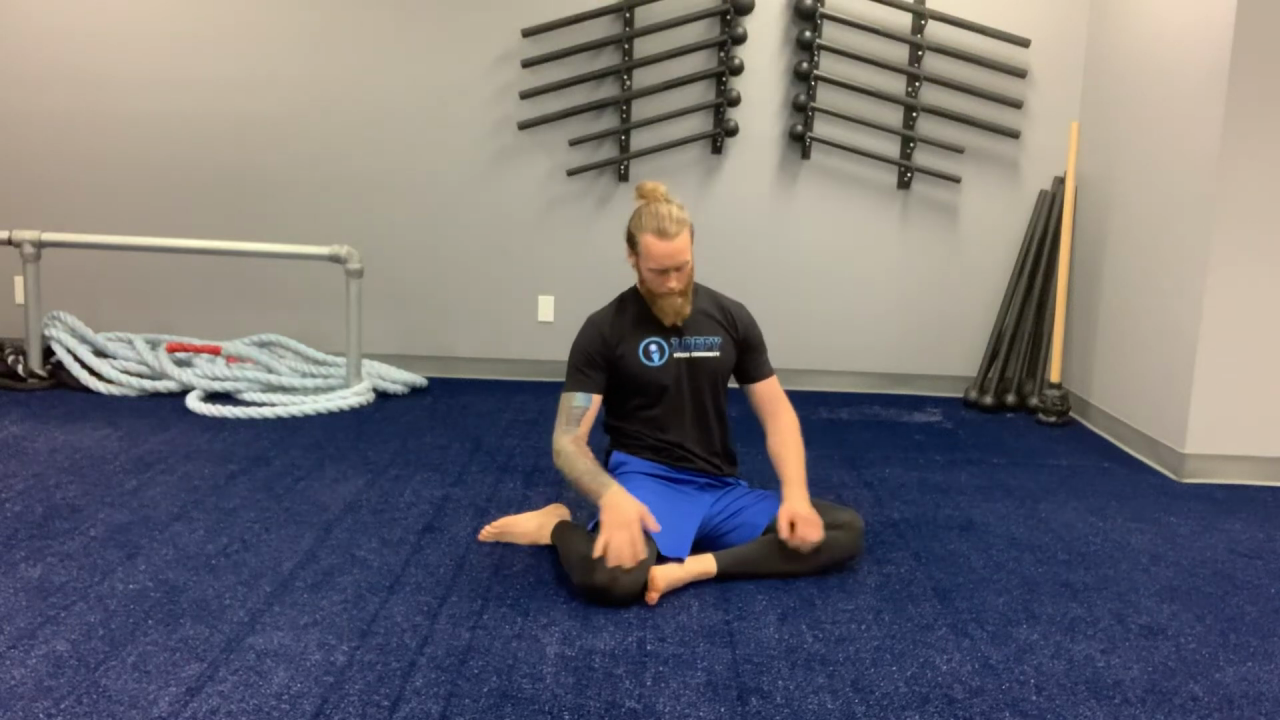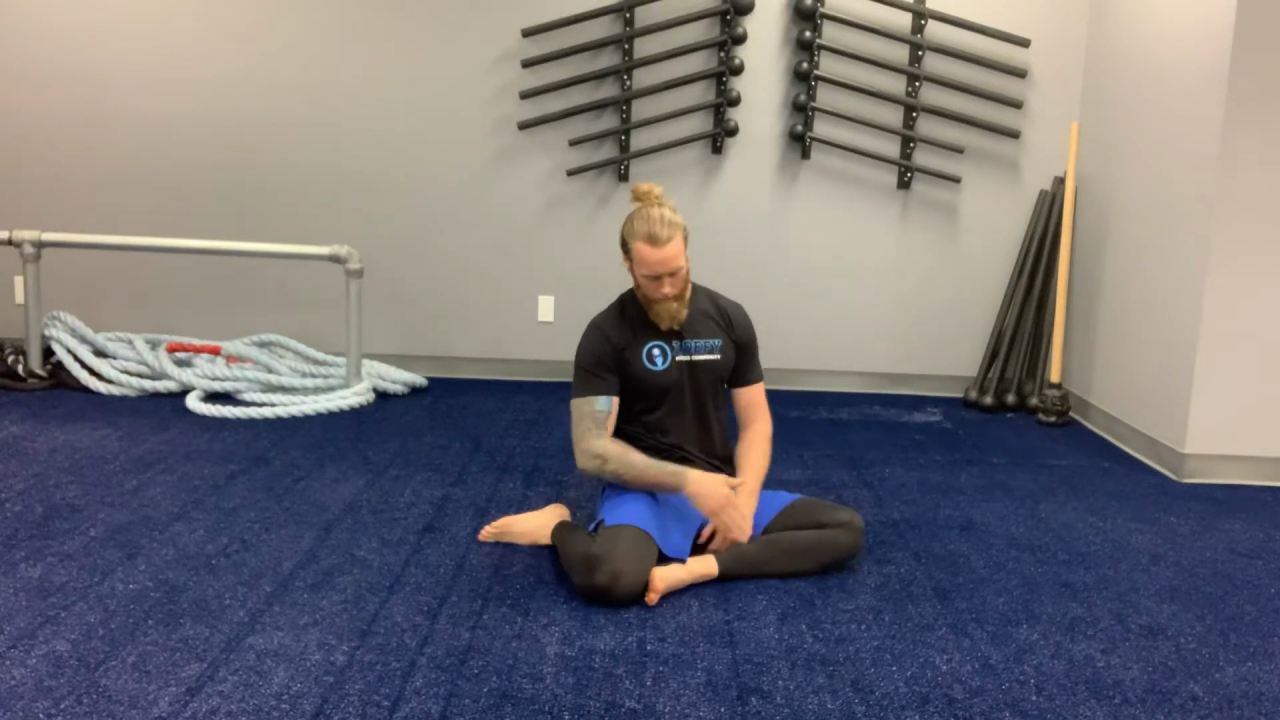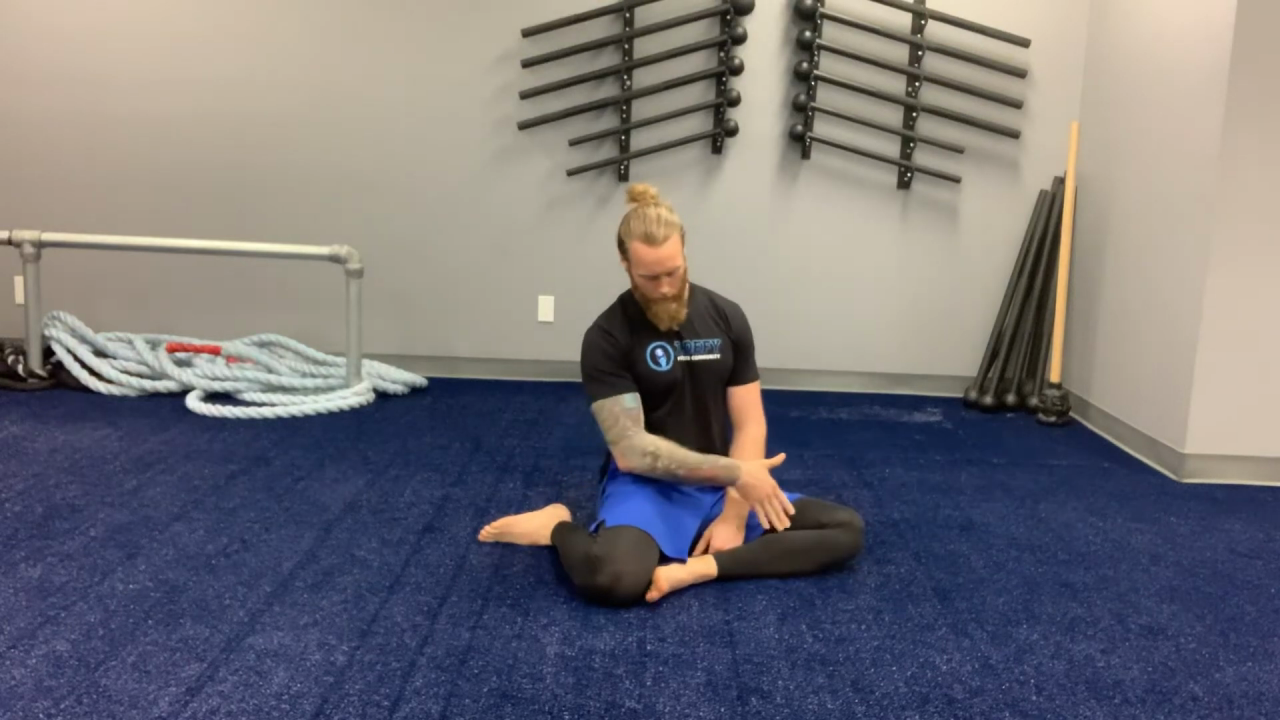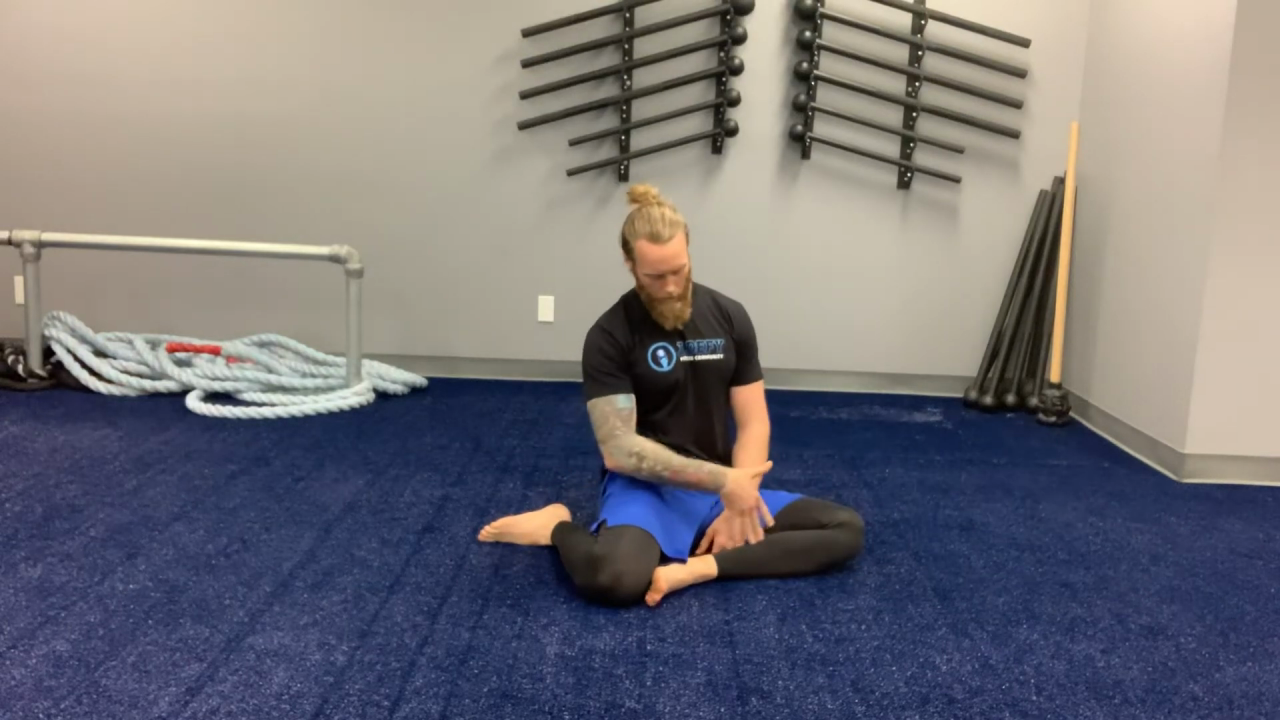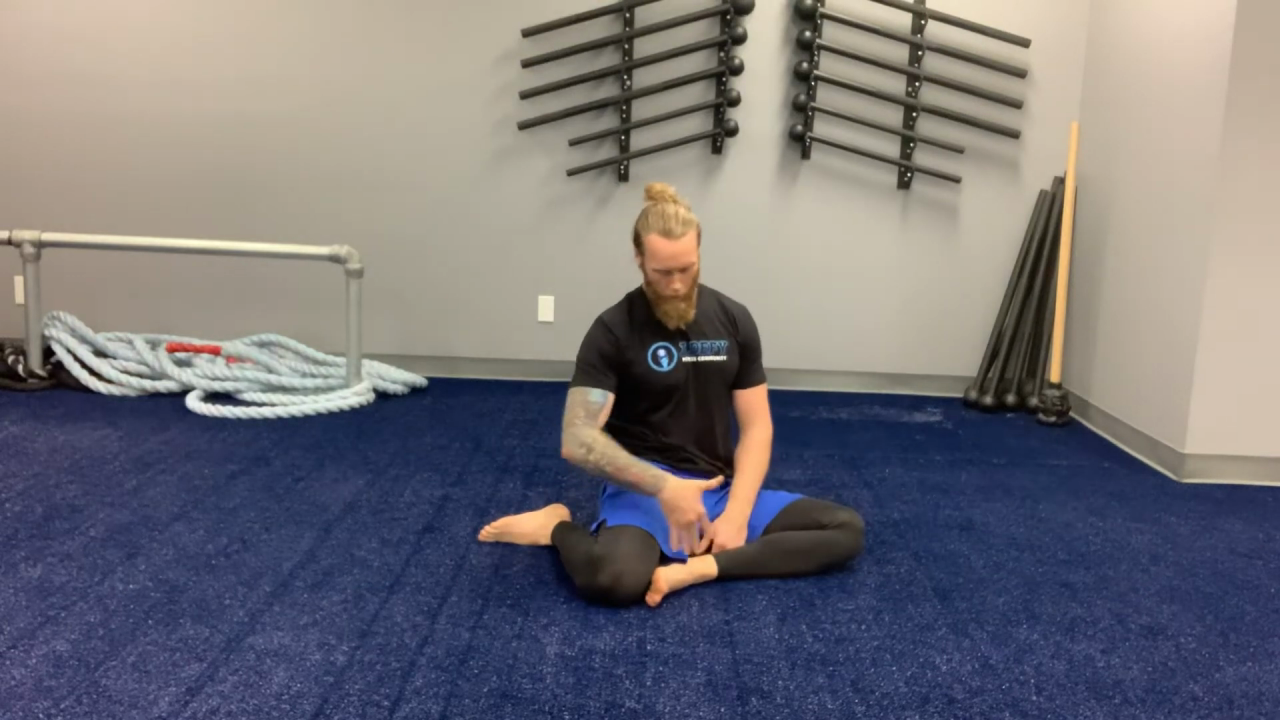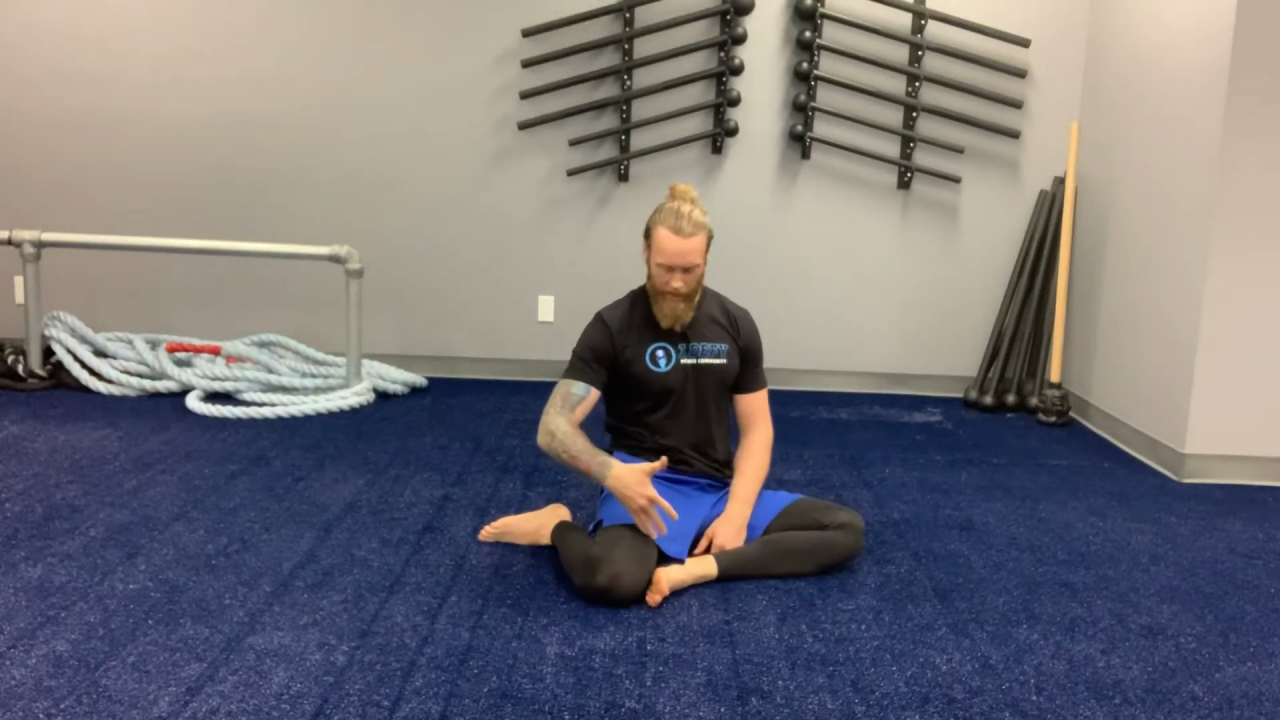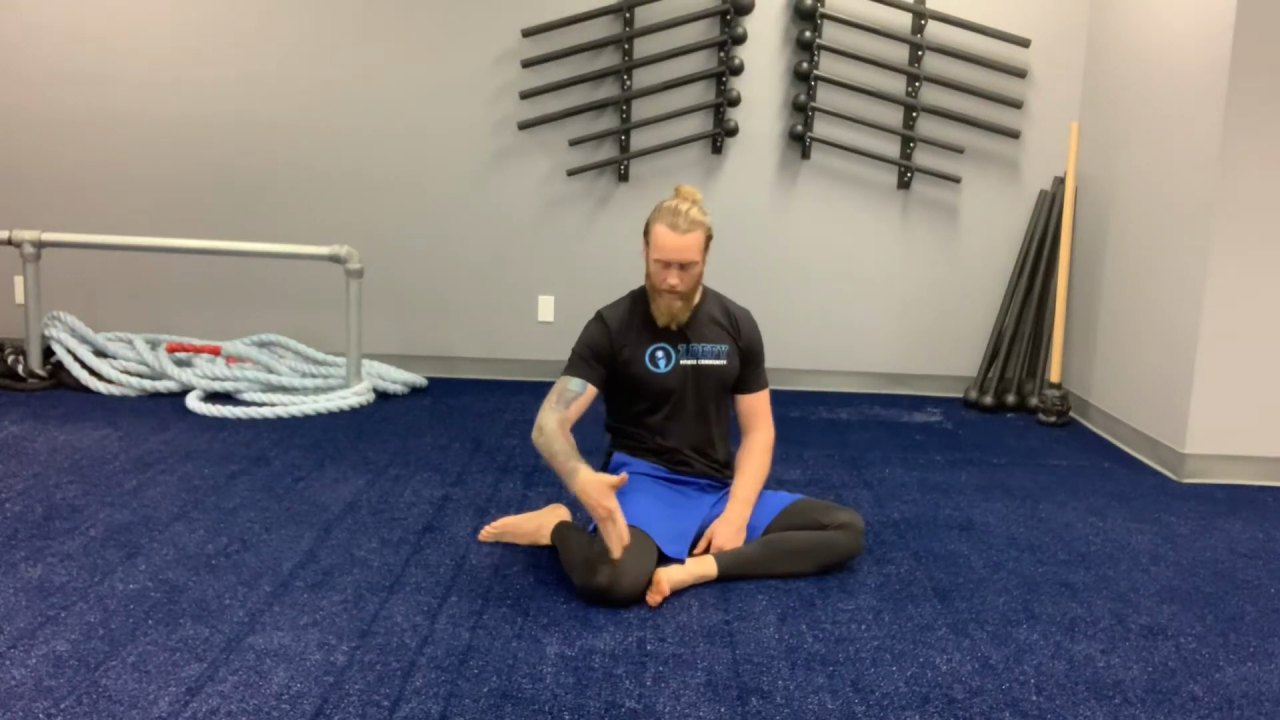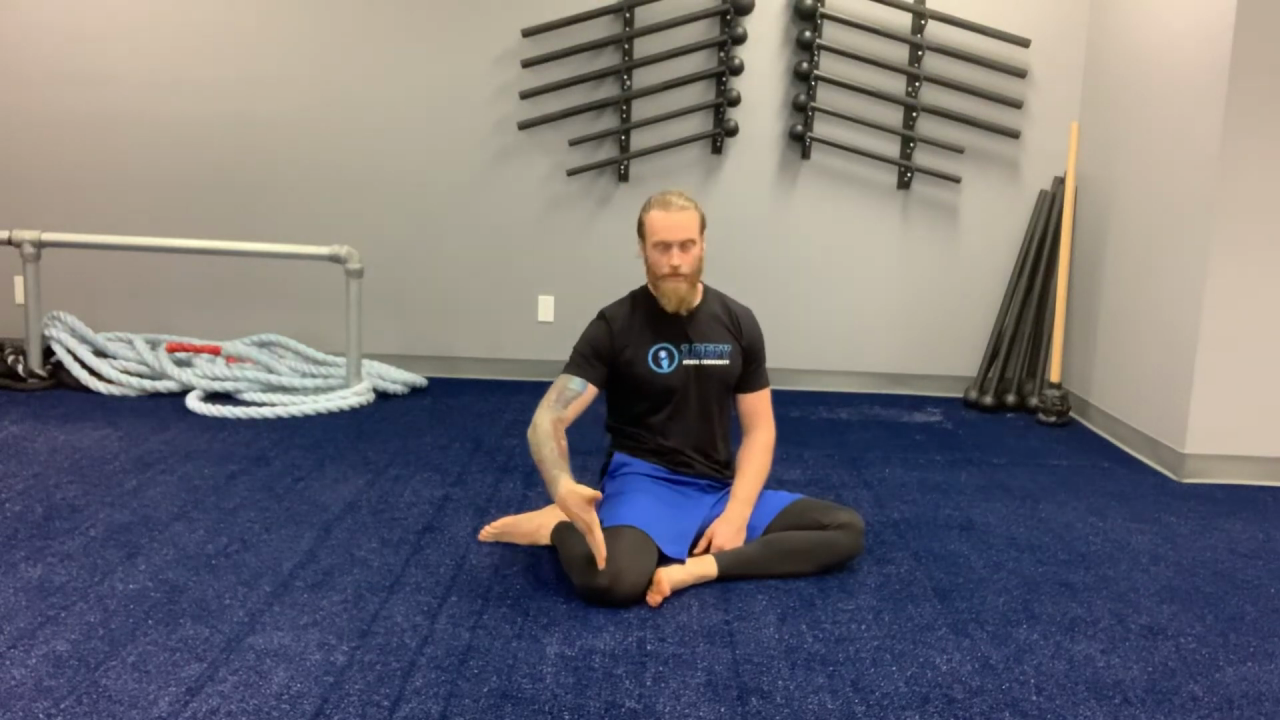
dt=0.2s
person 1, frame 1
left shoulder: (731, 317)
right shoulder: (605, 330)
left elbow: (777, 415)
right elbow: (568, 440)
left wrist: (795, 493)
right wrist: (610, 496)
left hip: (720, 489)
right hip: (643, 482)
left knee: (844, 531)
right knee: (613, 578)
left ankle: (693, 566)
right ankle: (556, 527)
person 1, frame 2
left shoulder: (729, 318)
right shoulder: (606, 334)
left elbow: (755, 423)
right elbow: (592, 450)
left wrist: (745, 501)
right wrist: (687, 483)
left hip: (717, 489)
right hip: (644, 488)
left knee: (846, 529)
right knee: (614, 578)
left ankle: (693, 569)
right ankle: (557, 526)
person 1, frame 3
left shoulder: (726, 317)
right shoulder: (607, 337)
left elbow: (750, 425)
right elbow: (630, 451)
left wrist: (734, 512)
right wrist: (737, 473)
left hip: (719, 488)
right hip: (647, 487)
left knee: (846, 529)
right knee: (617, 578)
left ankle: (693, 569)
right ankle: (558, 527)
person 1, frame 4
left shoulder: (730, 317)
right shoulder: (610, 336)
left elbow: (753, 425)
right elbow: (619, 450)
left wrist: (734, 511)
right wrist: (724, 480)
left hip: (719, 489)
right hip: (646, 488)
left knee: (846, 528)
right knee: (616, 577)
left ankle: (694, 568)
right ankle: (559, 527)
person 1, frame 5
left shoulder: (734, 320)
right shoulder: (612, 331)
left elbow: (756, 428)
right elbow: (577, 441)
left wrist: (736, 513)
right wrist: (665, 488)
left hip: (719, 491)
right hip: (645, 487)
left knee: (847, 530)
right knee: (616, 578)
left ankle: (693, 569)
right ankle: (556, 527)
person 1, frame 6
left shoulder: (736, 323)
right shoulder: (612, 327)
left elbow: (756, 432)
right elbow: (553, 429)
left wrist: (736, 514)
right wrist: (611, 473)
left hip: (721, 489)
right hip: (646, 487)
left knee: (847, 529)
right knee: (612, 578)
left ankle: (694, 569)
right ankle: (556, 526)
person 1, frame 7
left shoulder: (737, 324)
right shoulder: (611, 326)
left elbow: (758, 432)
right elbow: (549, 424)
left wrist: (737, 515)
right wrist: (583, 480)
left hip: (720, 489)
right hip: (645, 484)
left knee: (847, 529)
right knee: (613, 578)
left ankle: (696, 568)
right ankle: (558, 526)
person 1, frame 8
left shoulder: (738, 322)
right shoulder: (614, 326)
left elbow: (759, 430)
right elbow: (548, 421)
left wrist: (737, 514)
right wrist: (563, 489)
left hip: (720, 488)
right hip: (645, 482)
left knee: (847, 529)
right knee: (614, 578)
left ankle: (696, 567)
right ankle: (554, 526)
